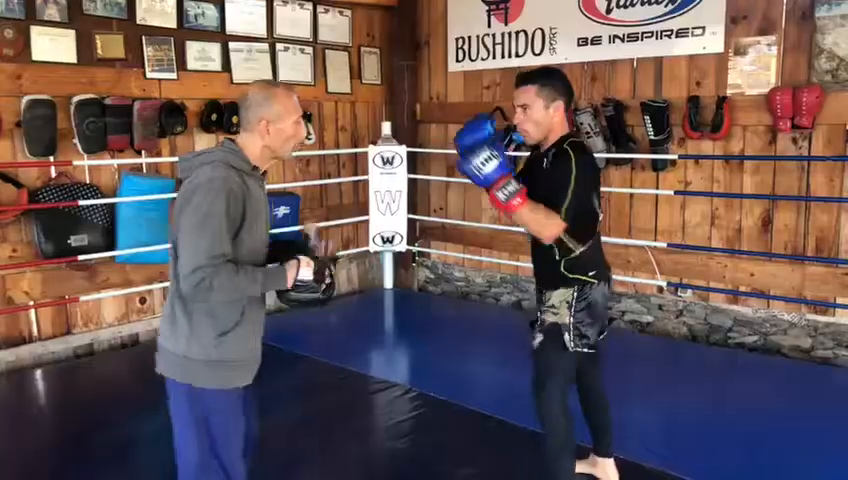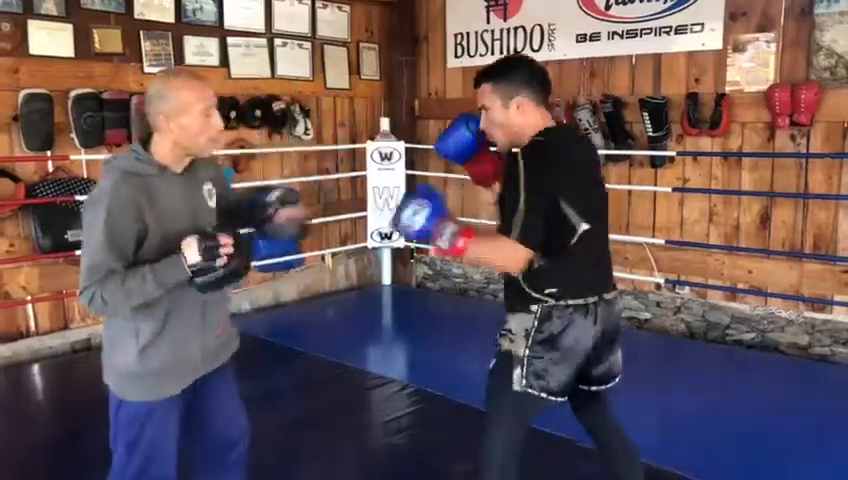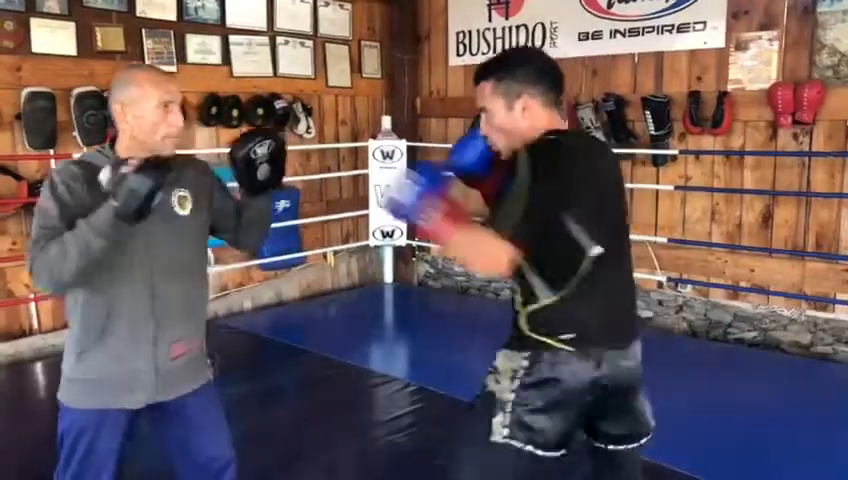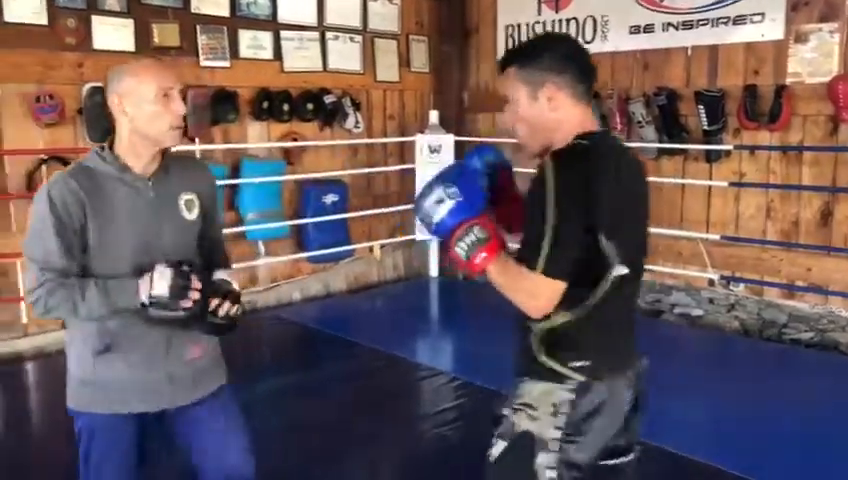
dt=0.7s
person 1, frame 1
left shoulder: (573, 158)
right shoulder: (542, 155)
left elbow: (549, 230)
right elbow: (522, 201)
left wrist: (500, 181)
right wrist: (483, 162)
left hip: (573, 290)
right hip: (581, 287)
left knee: (549, 389)
right knee: (586, 372)
person 1, frame 2
left shoulder: (530, 160)
right shoulder: (576, 146)
left elbow: (515, 256)
left wrist: (446, 233)
right wrist: (481, 163)
left hip: (548, 317)
right hip: (598, 308)
left knee: (501, 435)
right knee: (598, 415)
person 1, frame 3
left shoulder: (537, 160)
right shoulder: (597, 156)
left elbow: (491, 257)
left wrist: (429, 211)
right wrist: (490, 188)
left hip: (549, 360)
right hip: (617, 352)
person 1, frame 4
left shoulder: (565, 172)
right shoulder: (620, 162)
left elbow: (538, 296)
left wrist: (471, 236)
left hip: (568, 386)
right hip: (616, 373)
person 2, frame 1
left shoulder: (246, 176)
right shoulder: (217, 184)
right elbow: (200, 278)
left wrist: (288, 256)
right wrist: (281, 276)
left hip: (227, 350)
right hip: (204, 356)
person 2, frame 2
left shoulder: (205, 171)
right shoulder: (118, 194)
left elbow: (228, 213)
right elbow: (97, 294)
left wrist: (270, 214)
right wrist: (180, 264)
left hip: (208, 349)
right hip: (149, 367)
left knee: (229, 441)
person 2, frame 3
left shoulder: (193, 175)
right shoulder: (71, 181)
left elbow: (250, 236)
right elbow: (48, 273)
left wrist: (262, 186)
right wrist: (118, 208)
left hip: (180, 366)
right hip: (101, 373)
person 2, frame 4
left shoulder: (196, 178)
right shoulder: (67, 193)
right elbow: (44, 292)
left wrist: (221, 285)
right wrist: (139, 290)
left hip: (193, 369)
right hip: (108, 381)
